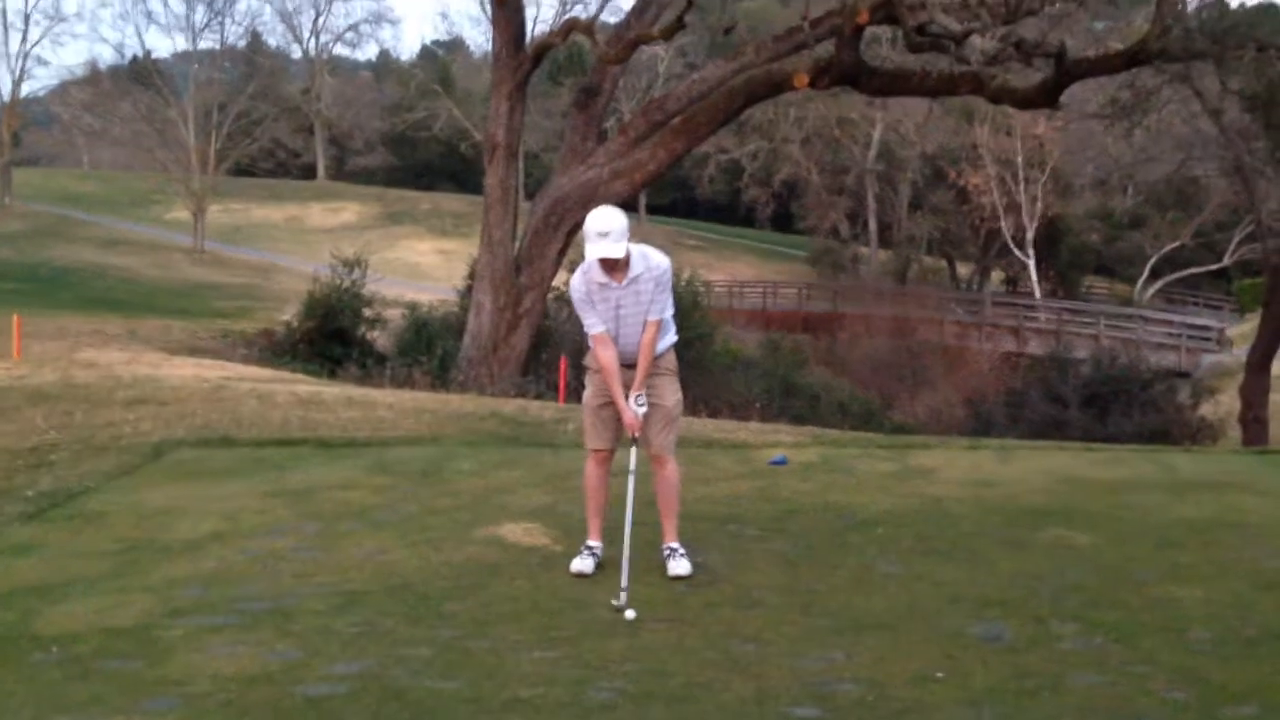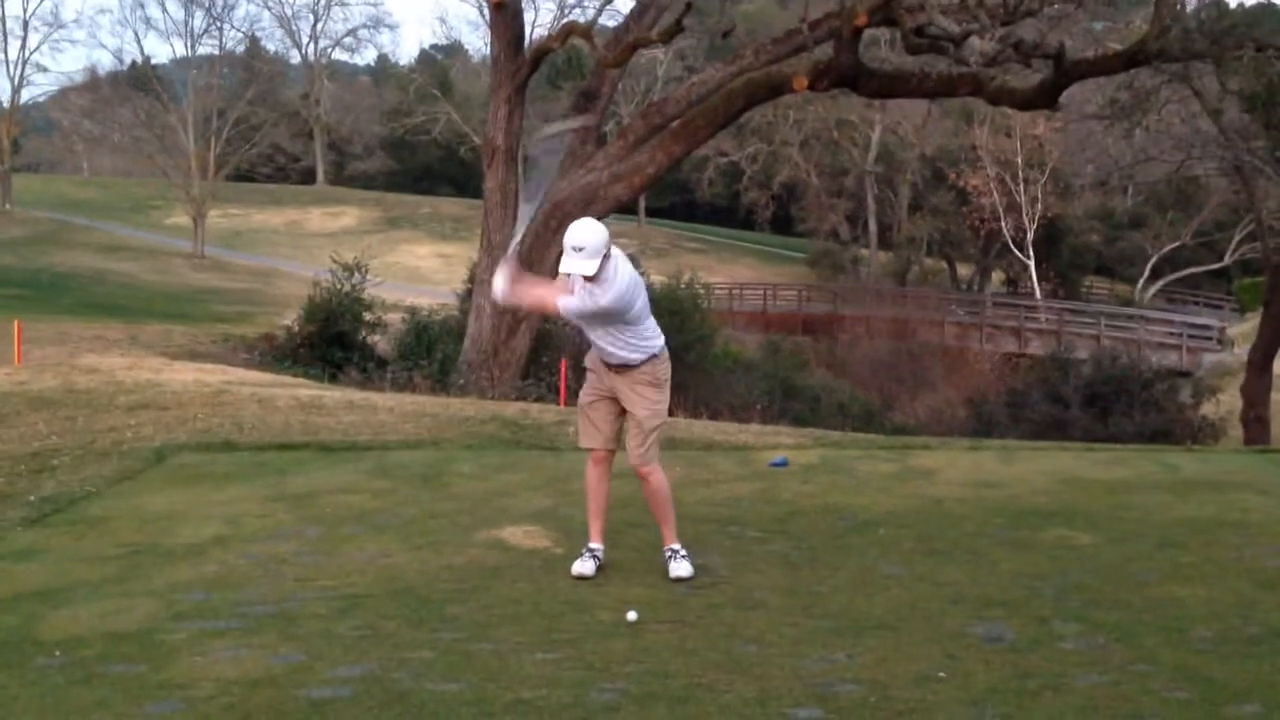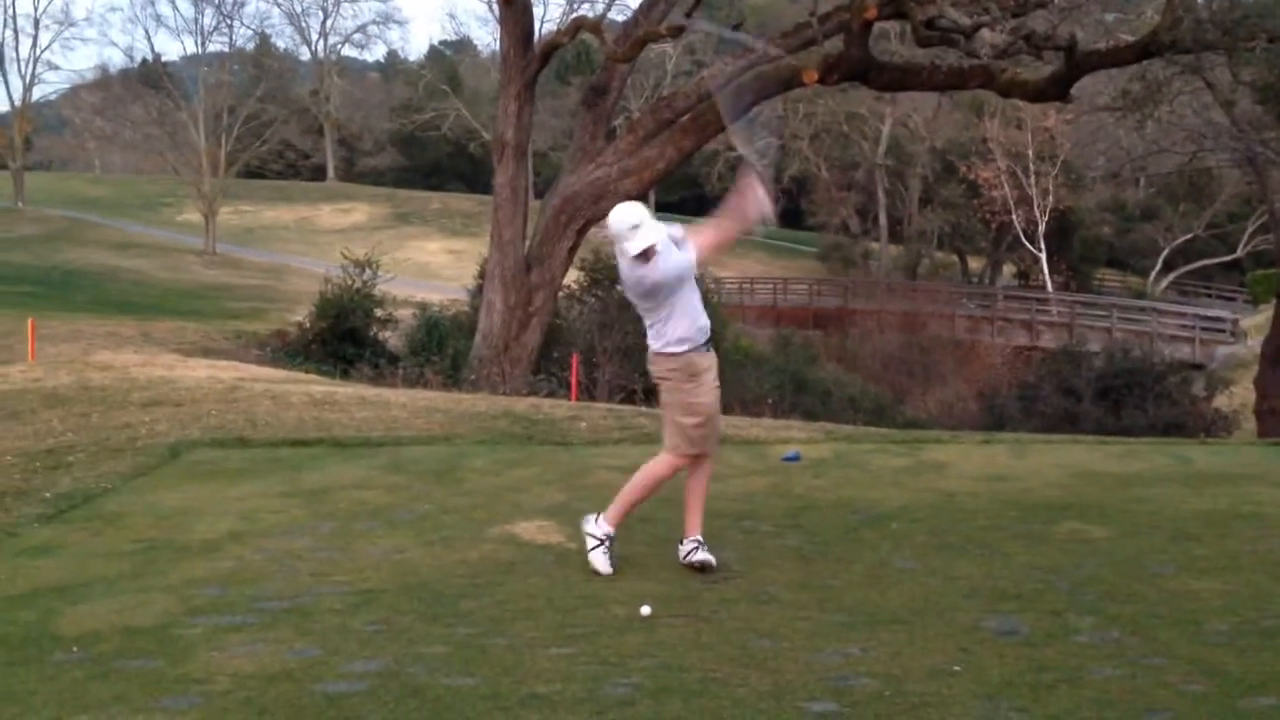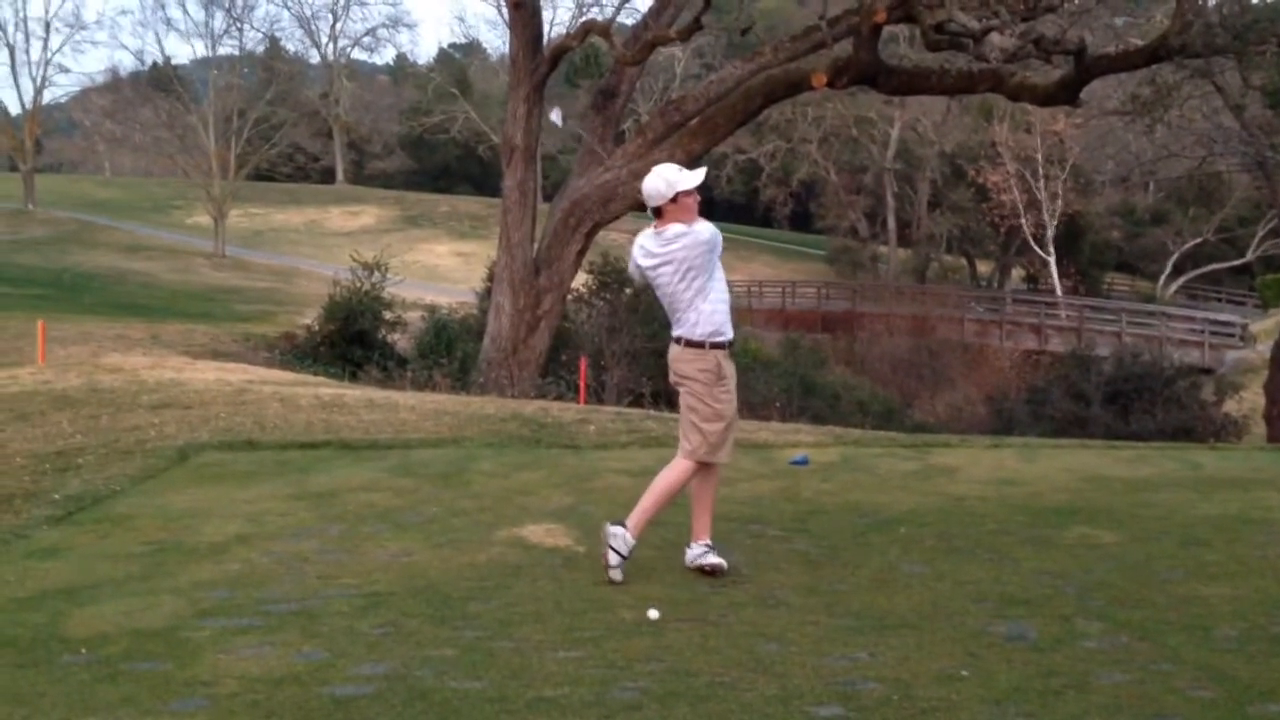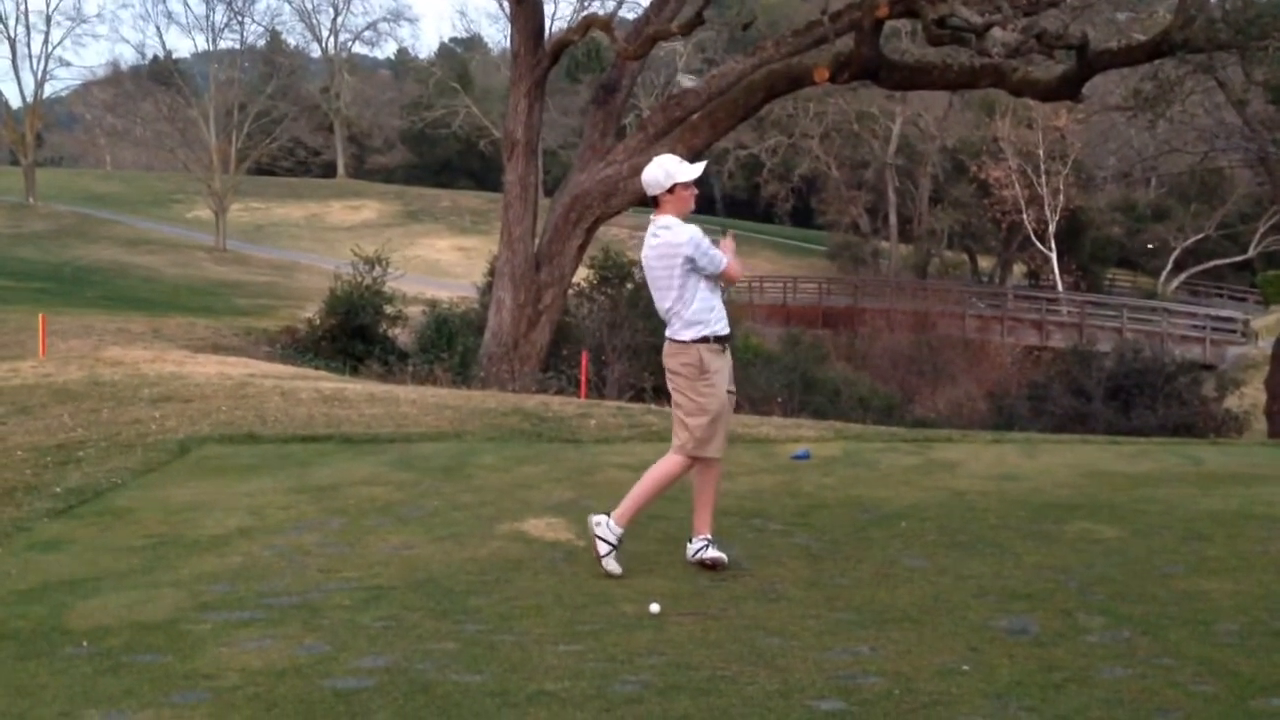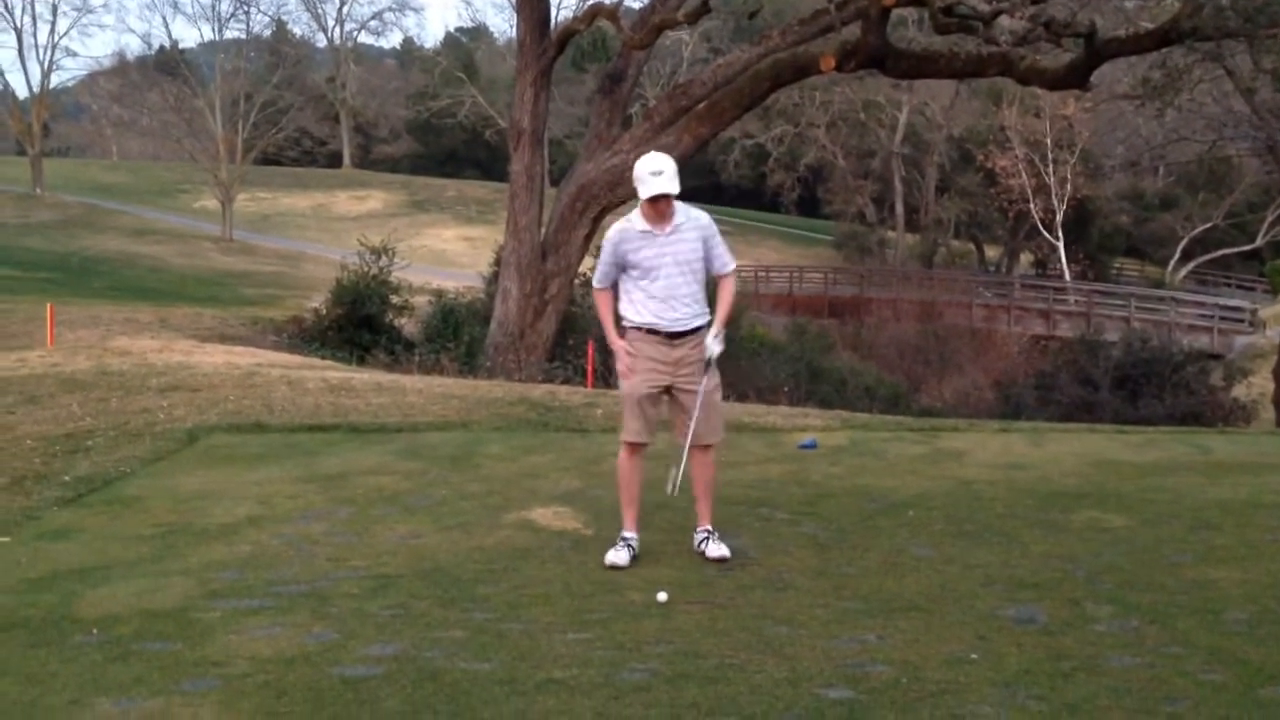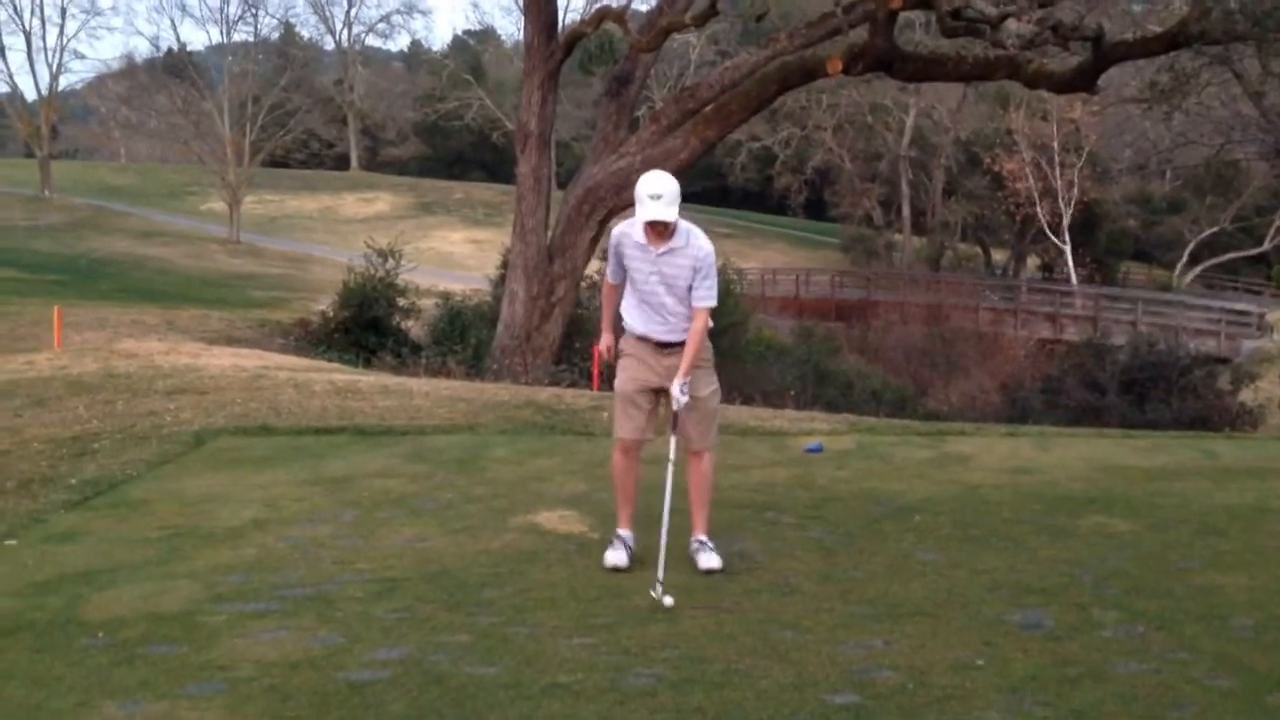
dt=0.7s
person 1, frame 1
left shoulder: (657, 266)
right shoulder: (581, 282)
left elbow: (651, 333)
right elbow: (602, 344)
left wrist: (639, 391)
right wrist: (621, 405)
left hip: (656, 363)
right hip: (606, 366)
left knee: (662, 454)
right knee: (599, 454)
left ankle: (672, 544)
right ankle: (593, 543)
person 1, frame 2
left shoulder: (612, 293)
right shoulder: (585, 261)
left elbow: (557, 306)
right elbow: (566, 291)
left wrist: (510, 293)
right wrist: (521, 279)
left hip: (643, 372)
right hip: (603, 365)
left knee: (644, 465)
right knee: (598, 456)
left ankle: (673, 547)
right ankle: (595, 546)
person 1, frame 3
left shoulder: (646, 230)
right shoulder: (650, 271)
left elbow: (691, 236)
right elbow: (706, 246)
left wrist: (742, 205)
right wrist: (747, 213)
left hip: (691, 357)
right hip: (680, 364)
left knee: (704, 449)
right knee: (680, 455)
left ankle: (692, 540)
right ankle: (605, 523)
person 1, frame 4
left shoulder: (644, 246)
right shoulder: (703, 237)
left elbow: (637, 273)
left wrist: (657, 216)
right wrist: (669, 206)
left hip: (692, 351)
right hip: (706, 357)
left knee: (711, 452)
right knee: (694, 455)
left ankle: (700, 544)
right ankle: (626, 532)
person 1, frame 5
left shoulder: (660, 235)
right shoulder: (685, 236)
right elbow: (732, 272)
left wrist: (716, 257)
right wrist: (727, 250)
left hip: (711, 350)
right hip: (697, 354)
left knee: (713, 448)
right knee: (687, 453)
left ankle: (701, 539)
right ankle: (611, 524)
person 1, frame 6
left shoulder: (700, 224)
right shoulder: (621, 234)
left elbow: (726, 275)
right elbow: (601, 289)
left wrist: (717, 327)
right wrist: (614, 340)
left hip: (694, 343)
right hip: (644, 345)
left knee: (702, 441)
right knee: (632, 442)
left ankle: (704, 530)
right ankle: (628, 535)
person 1, frame 7
left shoulder: (700, 248)
right shoulder: (622, 236)
left elbow: (700, 316)
left wrist: (683, 375)
right wrist: (607, 330)
left hip: (689, 351)
right hip: (638, 349)
left knee: (699, 447)
right knee: (626, 442)
left ankle: (700, 538)
right ankle: (624, 534)
